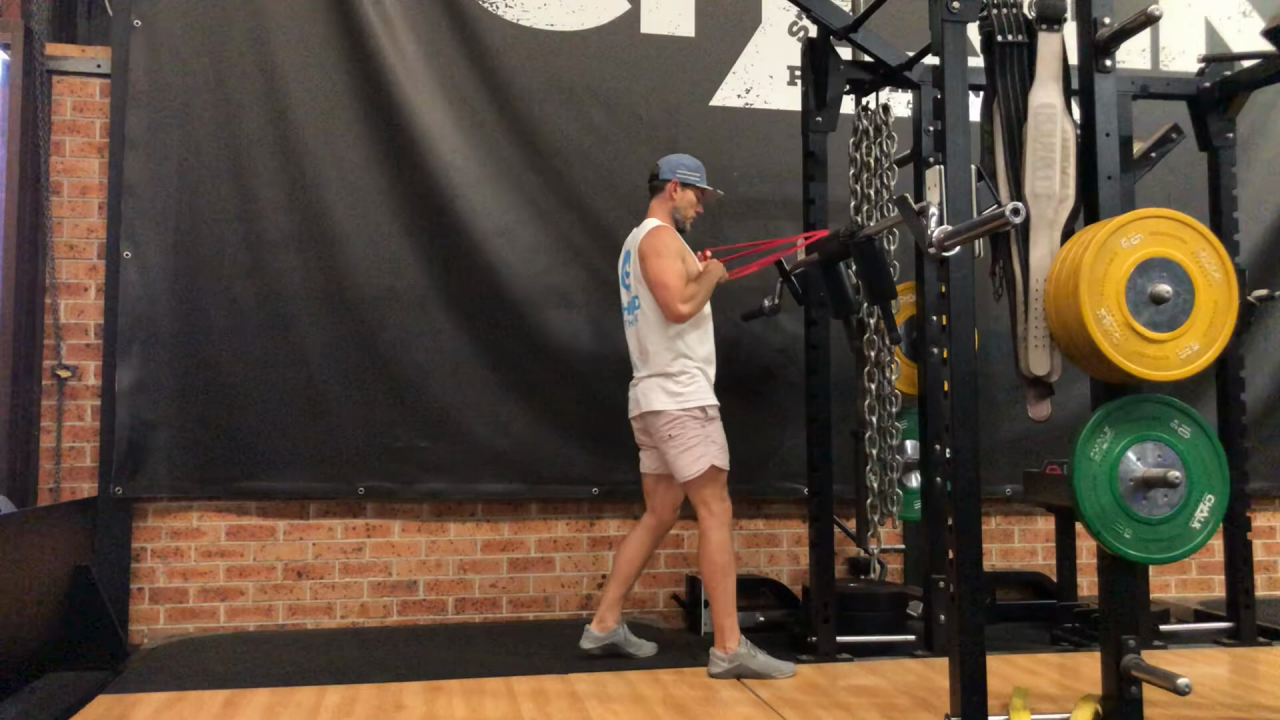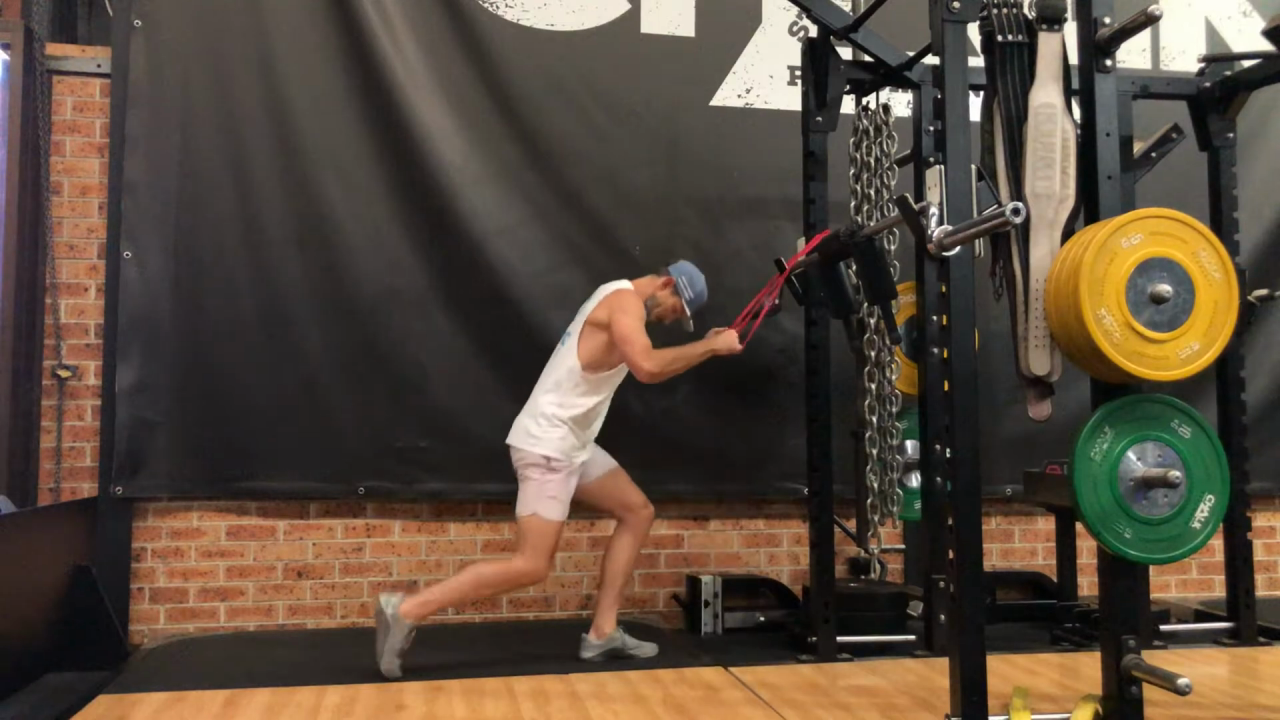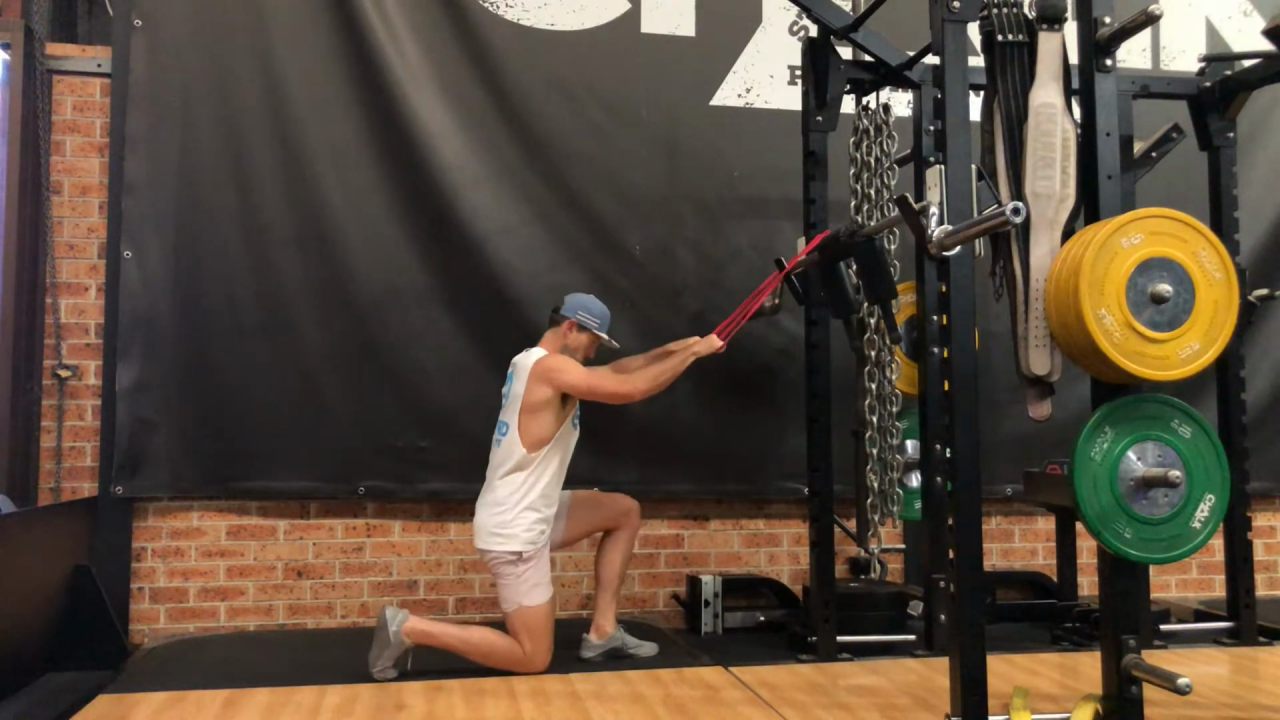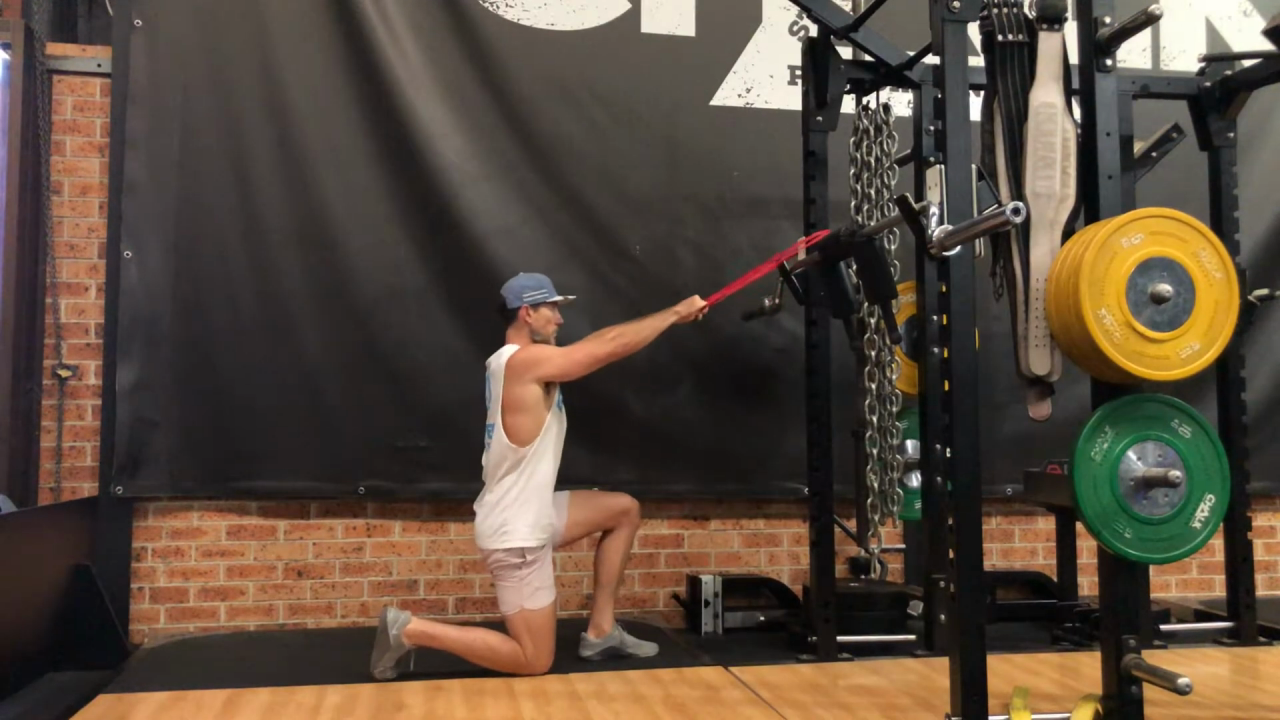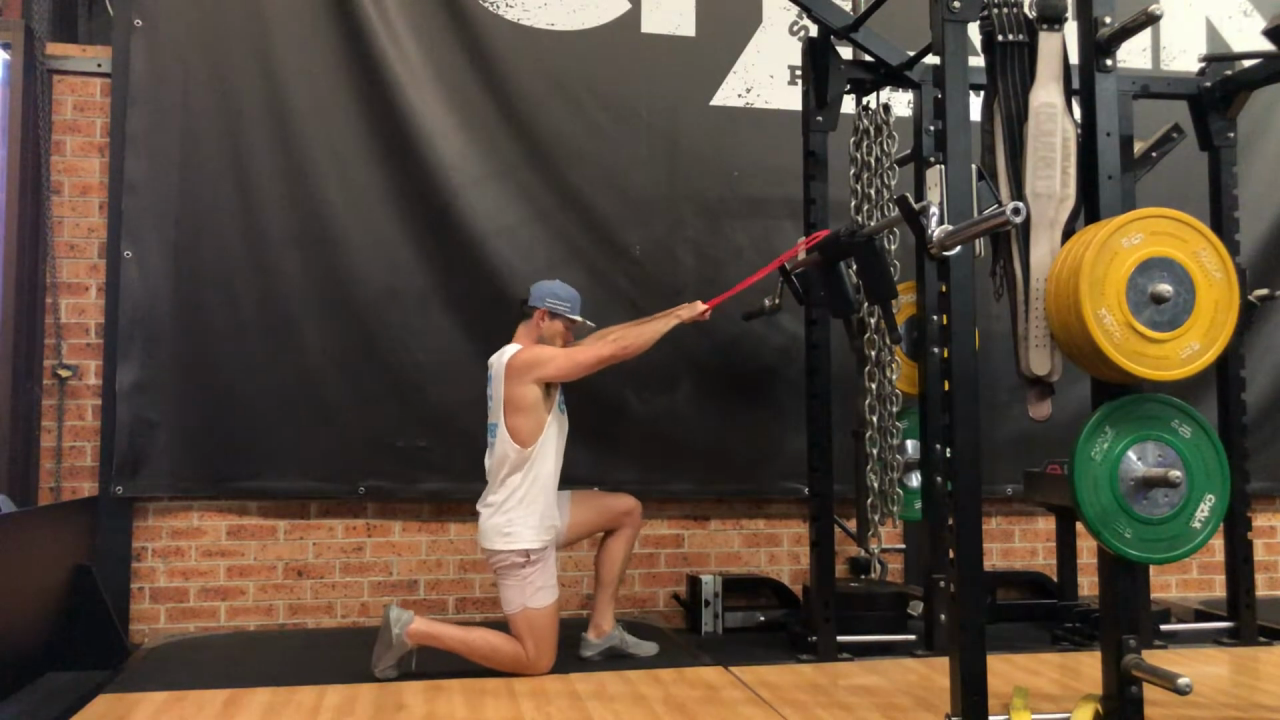
dt=0.7s
person 1, frame 1
left shoulder: (637, 242)
right shoulder: (660, 236)
right elbow: (680, 306)
left wrist: (700, 274)
right wrist: (709, 277)
left hip: (655, 399)
right hip: (680, 399)
left knee: (659, 515)
right knee: (716, 514)
left ankle: (603, 626)
right ankle: (730, 649)
person 1, frame 2
left shoulder: (620, 302)
right shoulder: (625, 298)
left elbow: (640, 368)
right elbow: (647, 366)
left wrist: (704, 348)
right wrist: (709, 346)
left hip: (569, 441)
right hip: (546, 442)
left knee: (639, 512)
right knee: (532, 563)
left ankle: (603, 632)
right ankle: (405, 611)
person 1, frame 3
left shoulder: (538, 364)
right shoulder: (549, 367)
left elbow: (616, 370)
right elbow: (631, 388)
left wrist: (677, 347)
right wrist: (693, 353)
left hip: (528, 515)
right hip: (514, 533)
left knee: (626, 511)
right knee: (532, 659)
left ankle: (602, 632)
right ankle: (407, 628)
person 1, frame 4
left shoulder: (519, 361)
right shoulder: (524, 362)
left elbow: (598, 340)
right elbow: (612, 347)
left wrist: (670, 316)
right wrist: (676, 312)
left hip: (530, 515)
right hip: (515, 533)
left knee: (624, 510)
right knee: (534, 662)
left ankle: (601, 632)
right ankle: (409, 629)
person 1, frame 5
left shoulder: (520, 360)
right shoulder: (526, 362)
left elbow: (602, 338)
right elbow: (616, 349)
left wrist: (672, 313)
right wrist: (678, 316)
left hip: (534, 515)
right hip: (518, 534)
left knee: (627, 510)
right knee: (536, 661)
left ankle: (601, 631)
right ankle: (411, 629)
